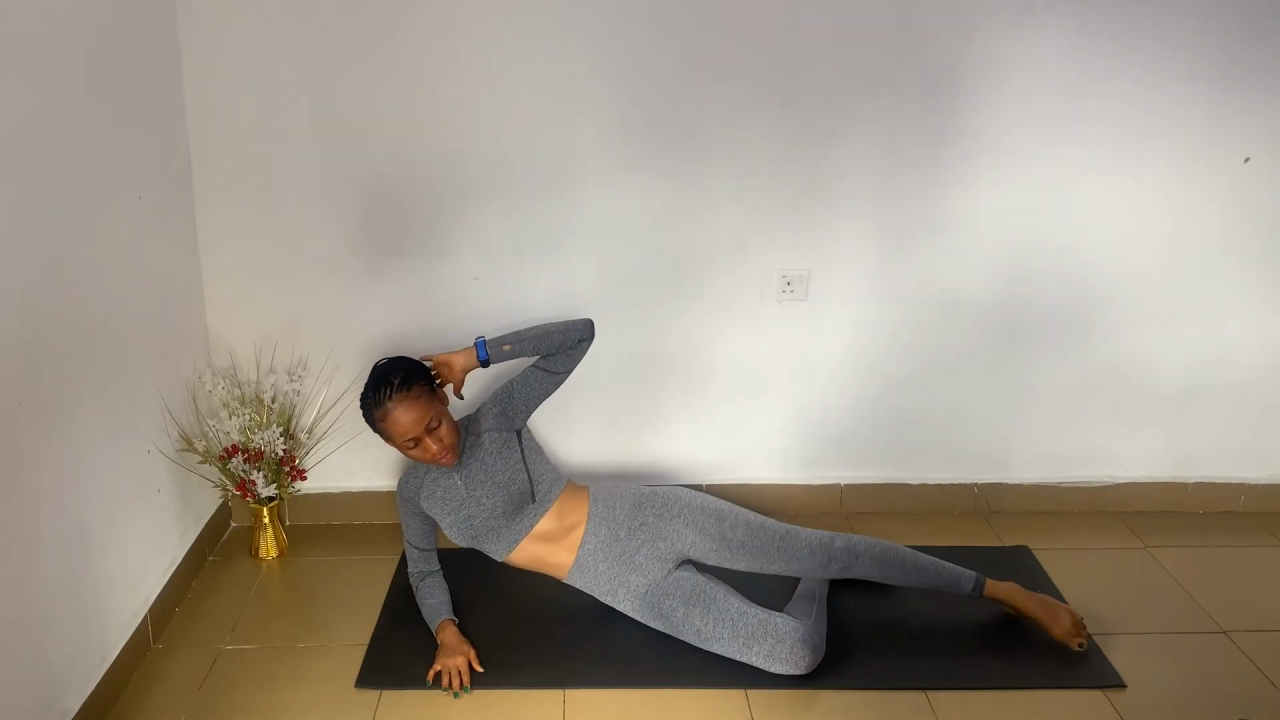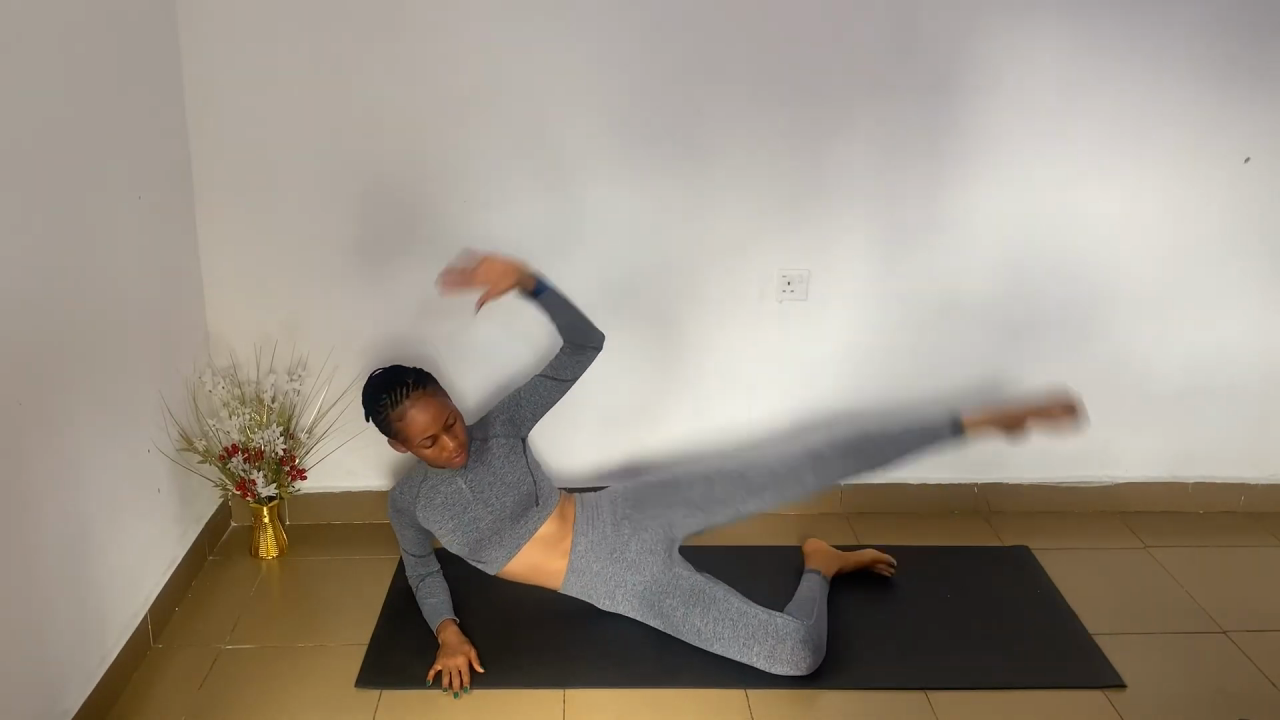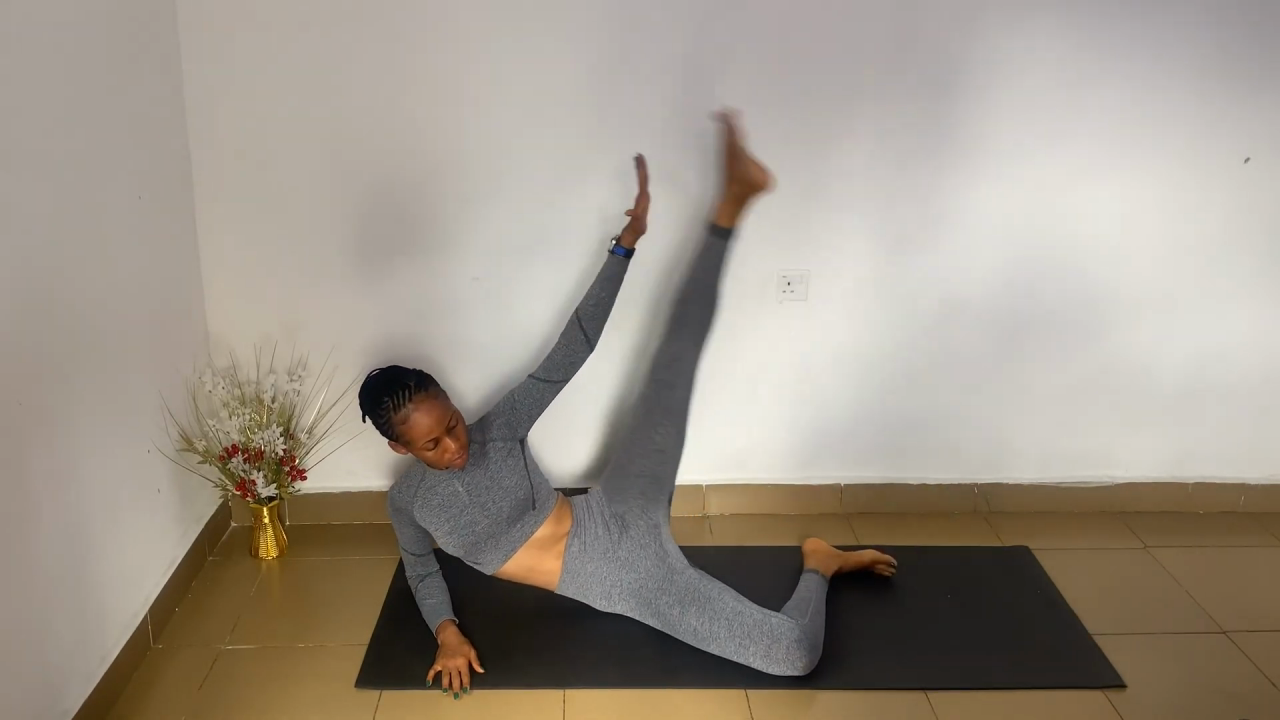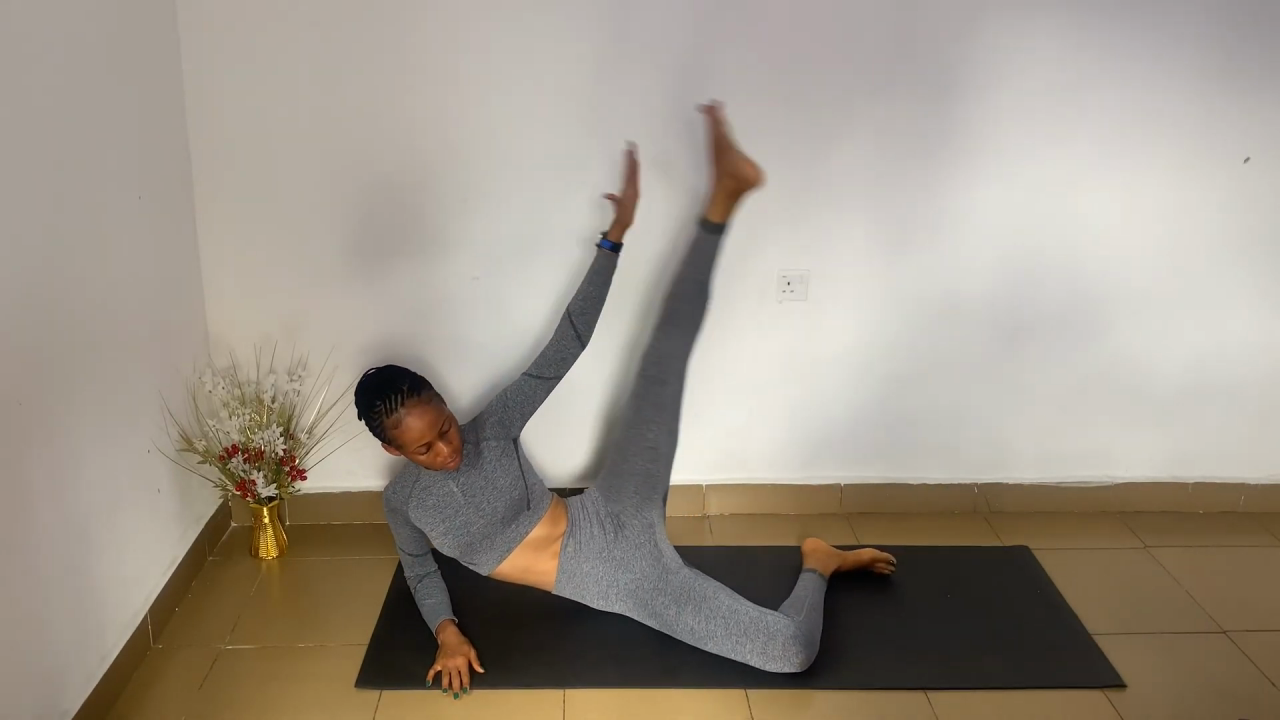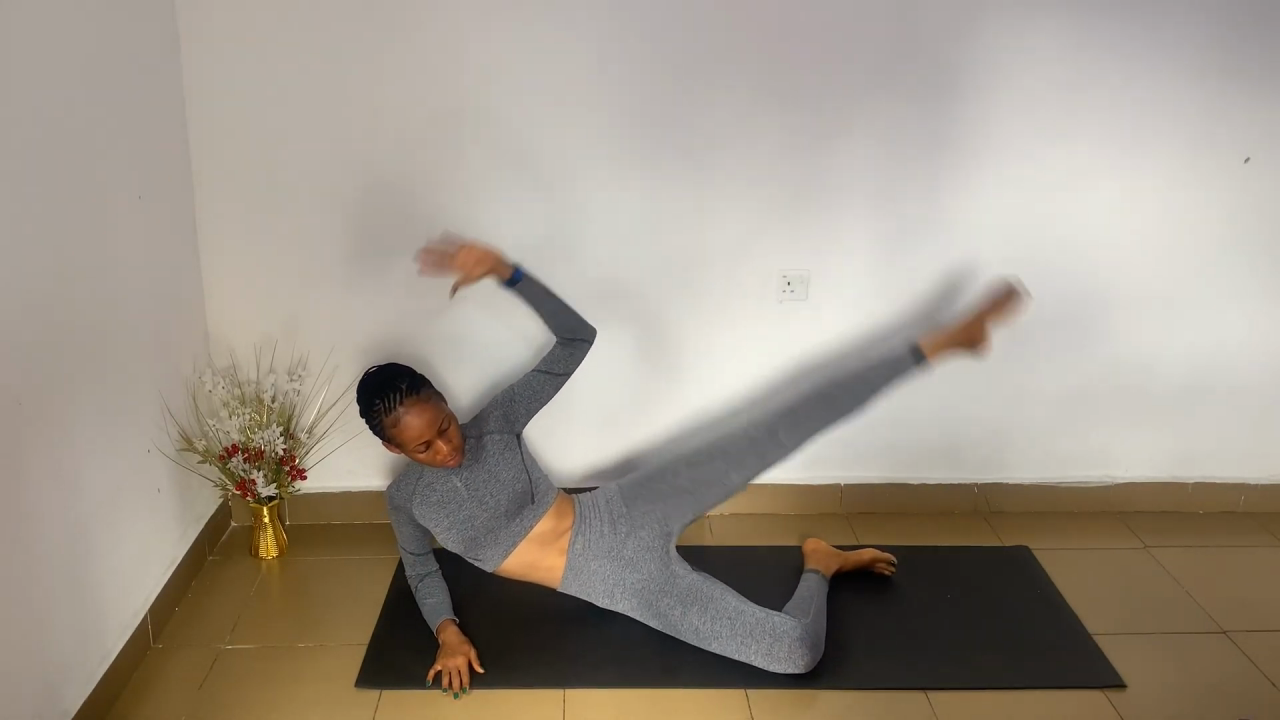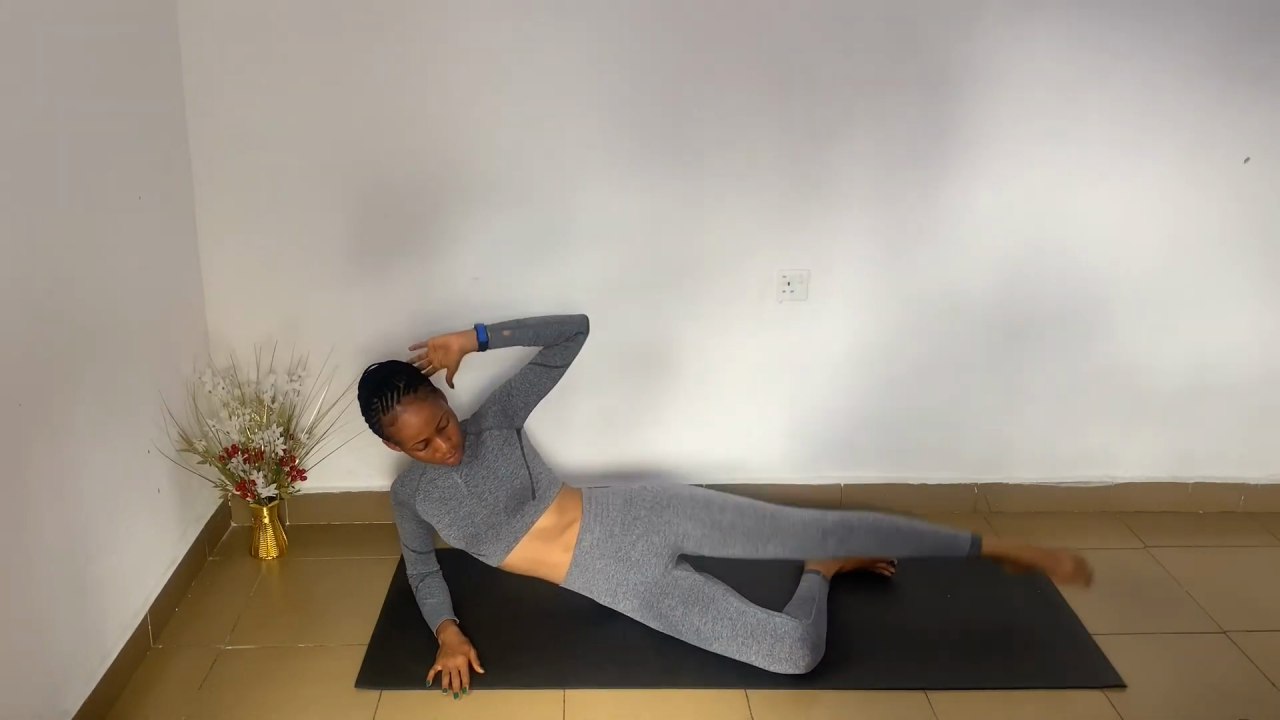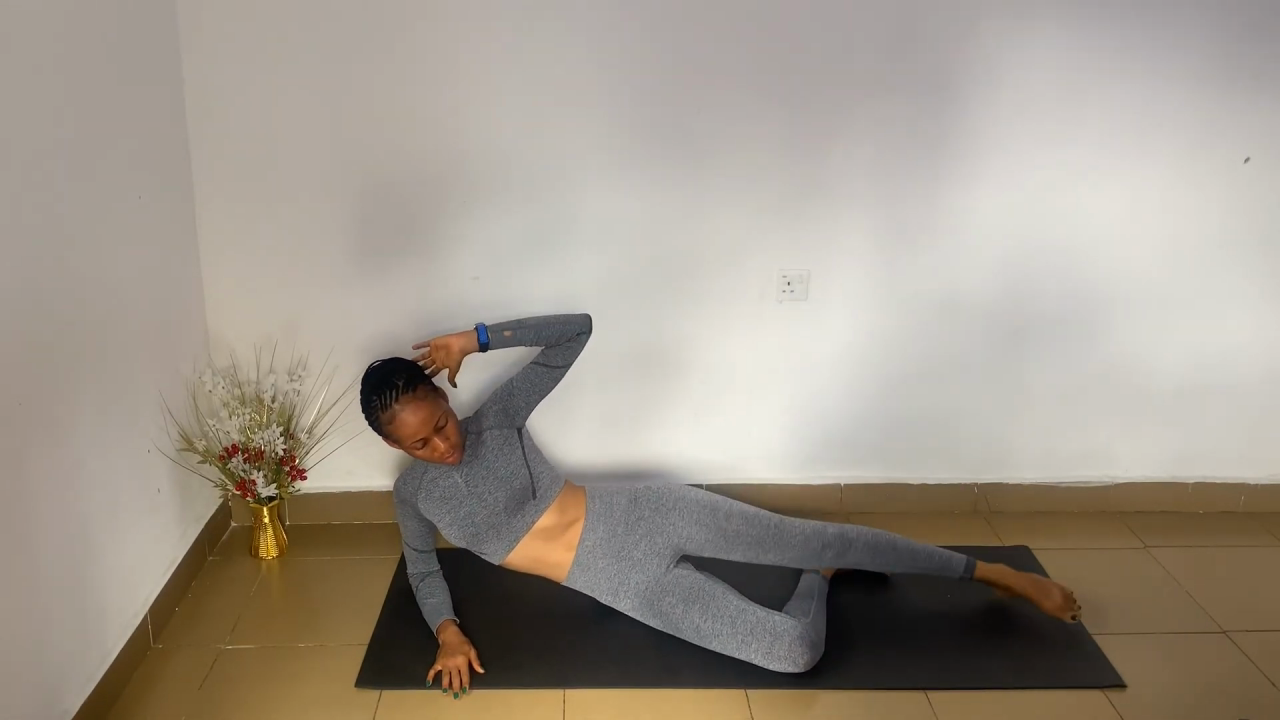
dt=0.3s
person 1, frame 1
left shoulder: (497, 414)
right shoulder: (415, 489)
left elbow: (580, 333)
right elbow: (422, 563)
left wrist: (479, 352)
right wrist: (446, 632)
left hip: (642, 523)
right hip: (625, 586)
left knee: (829, 549)
right knee: (796, 653)
left ankle: (1004, 591)
right ankle: (815, 586)
person 1, frame 2
left shoulder: (495, 422)
right shoulder: (408, 500)
left elbow: (586, 342)
right elbow: (420, 566)
left wrist: (526, 281)
right wrist: (446, 630)
left hip: (635, 530)
right hip: (623, 590)
left knee: (801, 463)
right knee: (795, 653)
left ankle: (977, 424)
right ankle: (818, 565)
person 1, frame 3
left shoulder: (500, 426)
right shoulder: (408, 500)
left elbow: (578, 339)
right elbow: (420, 567)
left wrist: (626, 242)
right wrist: (446, 630)
left hip: (623, 519)
right hip: (620, 584)
left knee: (671, 365)
right knee: (794, 652)
right ankle: (825, 564)
person 1, frame 4
left shoulder: (493, 425)
right shoulder: (404, 499)
left elbow: (571, 337)
right elbow: (419, 565)
left wrist: (615, 235)
right wrist: (446, 631)
left hip: (617, 521)
right hip: (613, 583)
left knee: (661, 358)
right knee: (791, 654)
right ankle: (820, 565)
person 1, frame 5
left shoulder: (493, 422)
right shoulder: (406, 496)
left elbow: (577, 339)
right elbow: (419, 564)
left wrist: (505, 271)
right wrist: (447, 631)
left hip: (631, 518)
right hip: (618, 585)
left knee: (776, 431)
right knee: (792, 652)
right ankle: (821, 562)
person 1, frame 6
left shoulder: (495, 416)
right shoulder: (410, 494)
left elbow: (575, 329)
right elbow: (419, 565)
left wrist: (474, 338)
right wrist: (447, 632)
left hip: (636, 521)
right hip: (620, 586)
left knee: (821, 528)
right knee: (795, 652)
left ankle: (1000, 549)
right ankle: (822, 572)
person 1, frame 7
left shoulder: (496, 416)
right shoulder: (413, 492)
left elbow: (578, 328)
right elbow: (421, 564)
left wrist: (476, 337)
right wrist: (447, 631)
left hip: (639, 520)
right hip: (622, 584)
left knee: (818, 536)
right knee: (794, 651)
left ankle: (989, 573)
right ankle: (819, 577)
